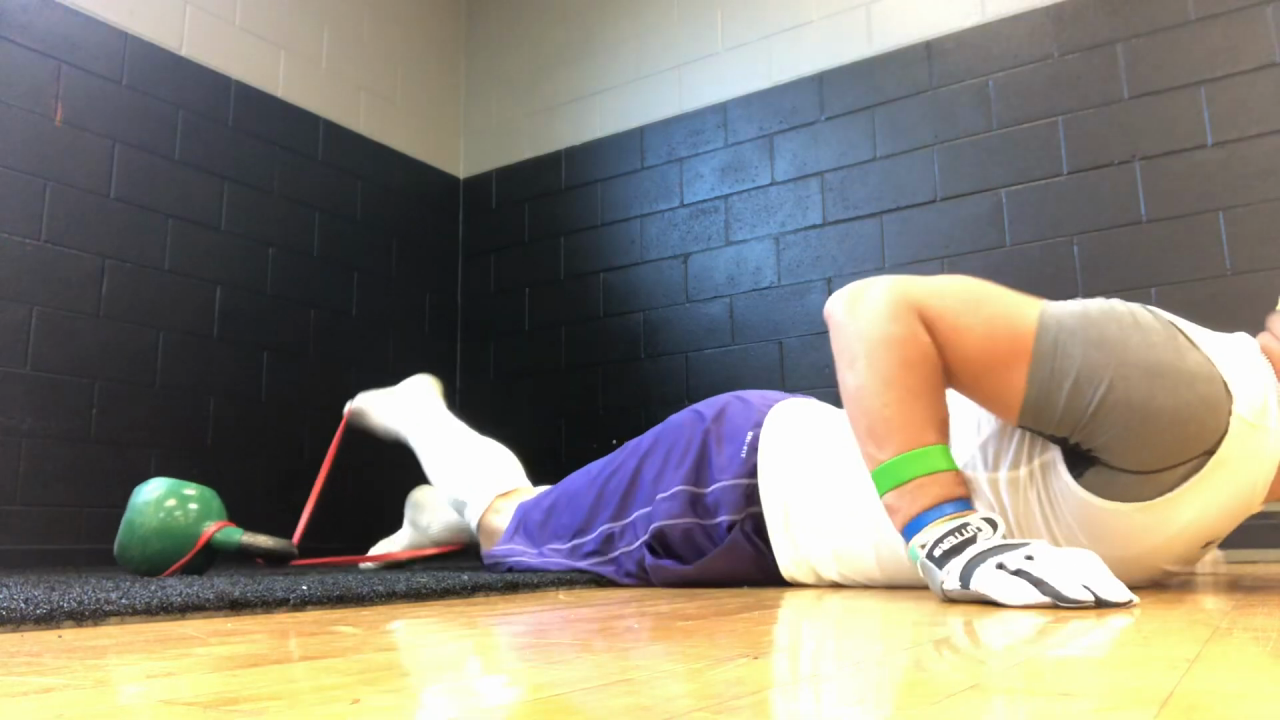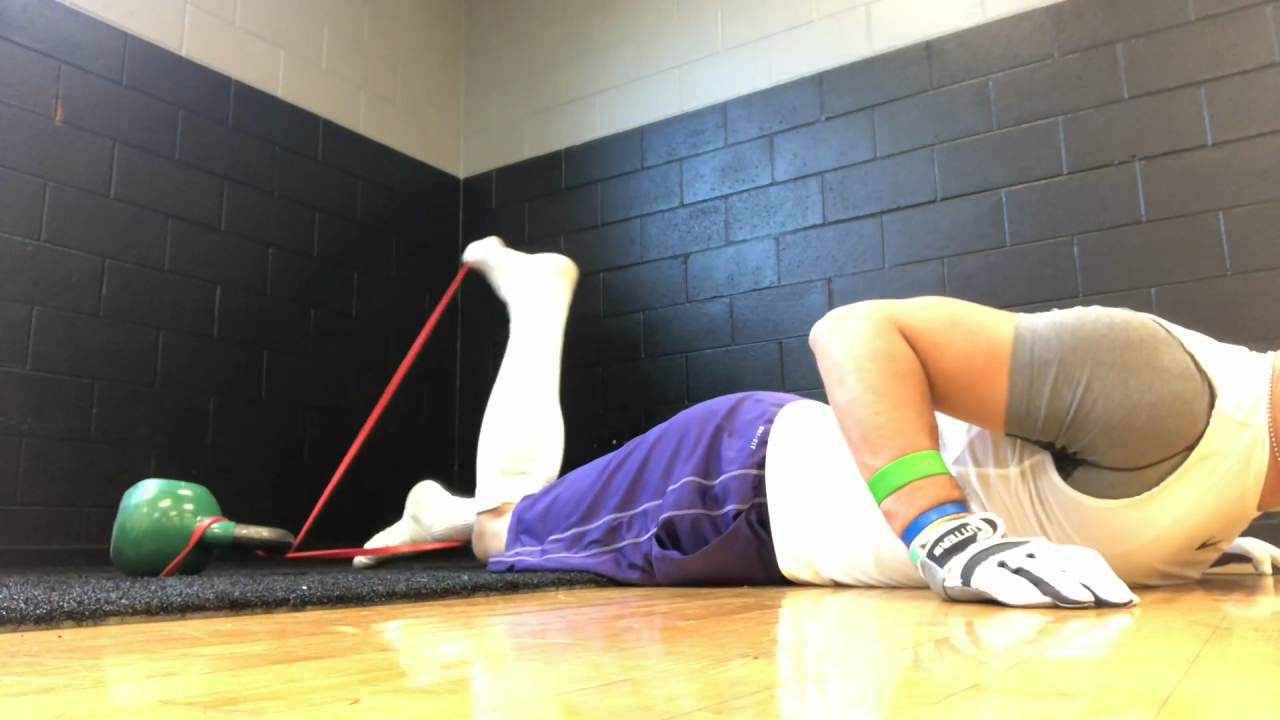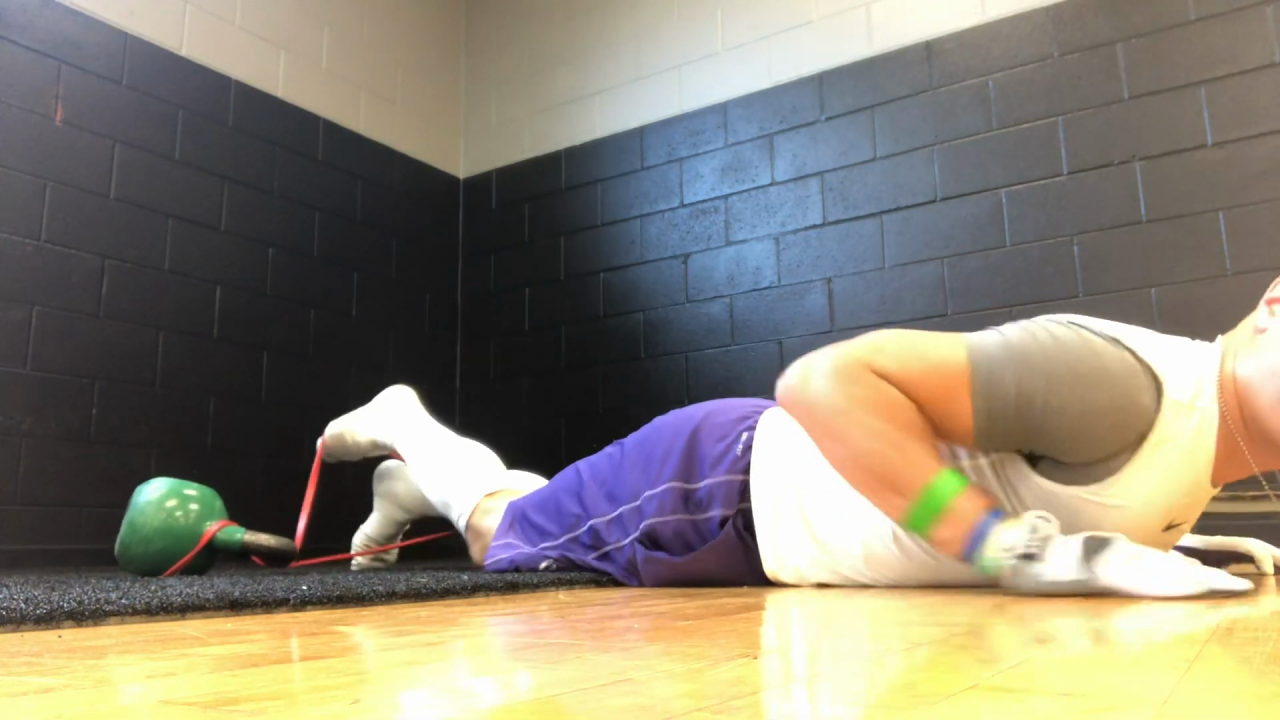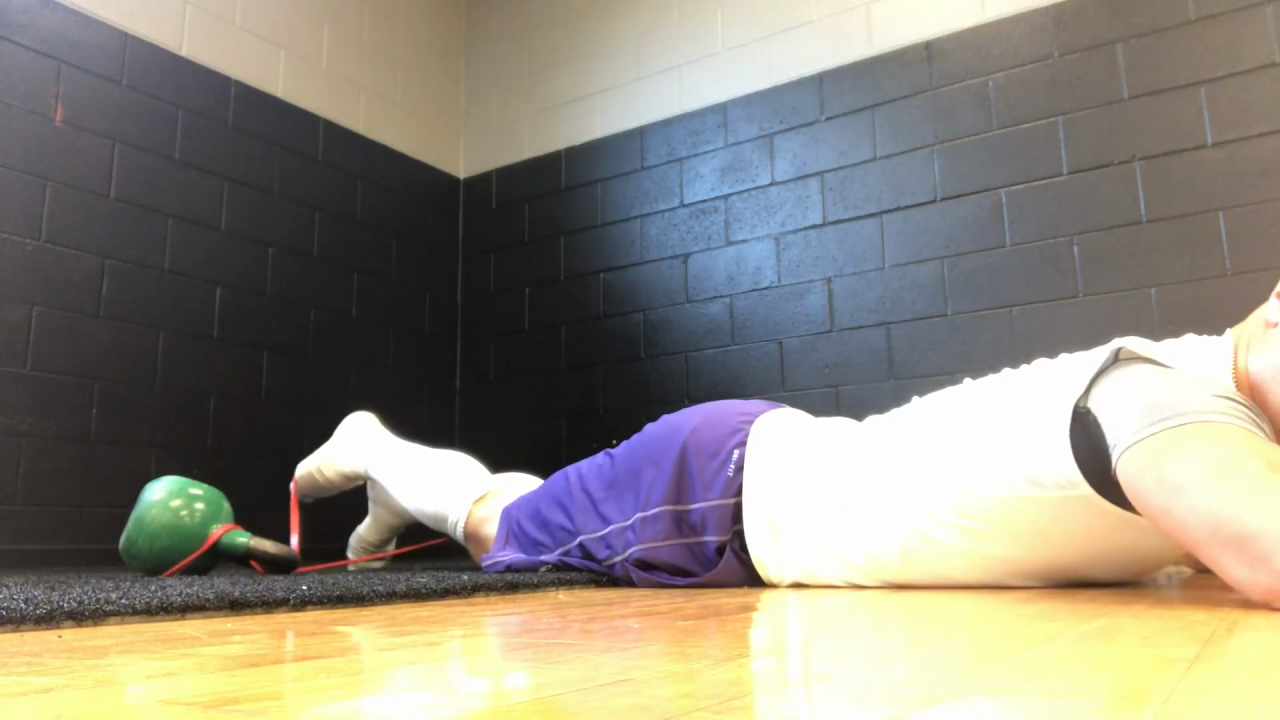
dt=1s
person 1, frame 1
right shoulder: (1183, 393)
right elbow: (873, 308)
left wrist: (1153, 530)
right wrist: (948, 537)
left hip: (794, 474)
right hip: (746, 480)
right knee: (507, 522)
left ankle: (441, 511)
right ankle: (419, 413)
person 1, frame 2
right shoulder: (1167, 389)
right elbow: (855, 329)
left wrist: (1194, 537)
right wrist: (951, 537)
left hip: (793, 480)
right hip: (741, 484)
right knee: (506, 531)
left ankle: (440, 513)
right ankle: (541, 292)
person 1, frame 3
left shoulder: (1200, 442)
right shoulder: (1118, 385)
right elbow: (821, 381)
left wrist: (1155, 539)
right wrist: (1009, 545)
left hip: (762, 492)
right hip: (714, 490)
left knee: (535, 520)
right knee: (505, 536)
left ankle: (418, 485)
right ankle: (405, 429)
person 1, frame 4
right shoulder: (1171, 391)
left hip: (771, 471)
right hip: (721, 491)
left knee: (528, 509)
right knee: (502, 528)
left ankle: (400, 489)
right ankle: (375, 449)
